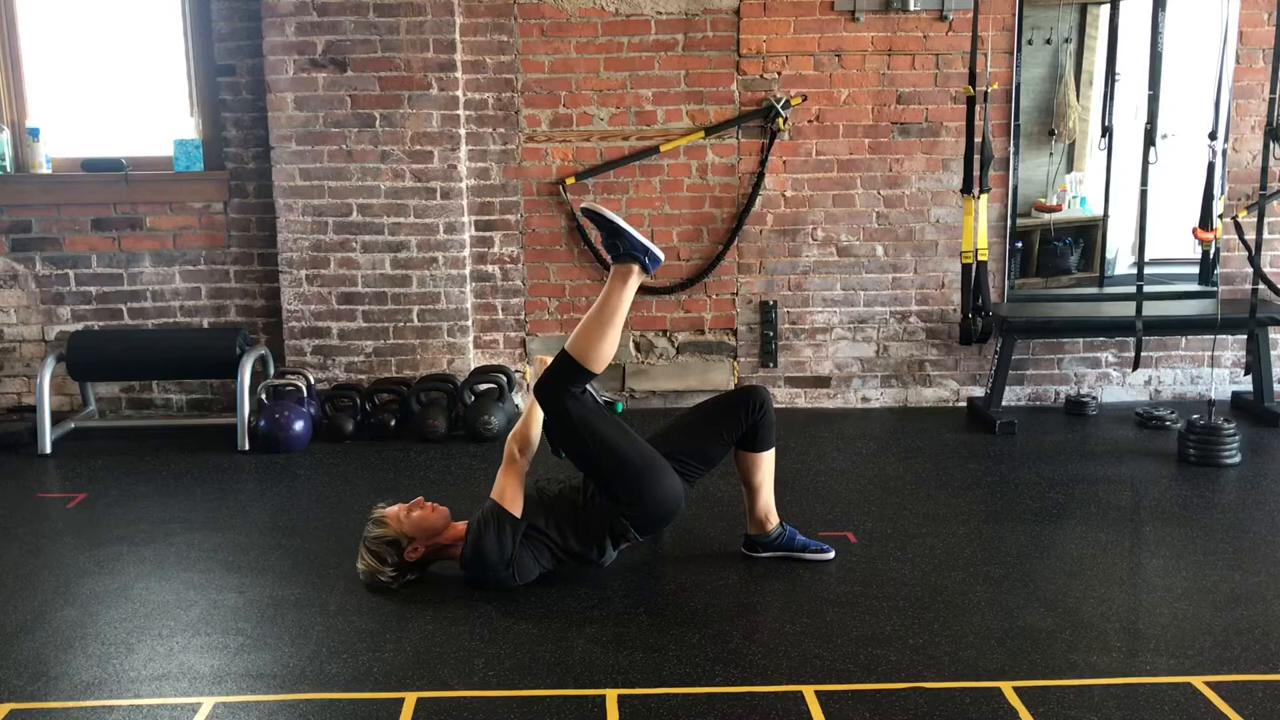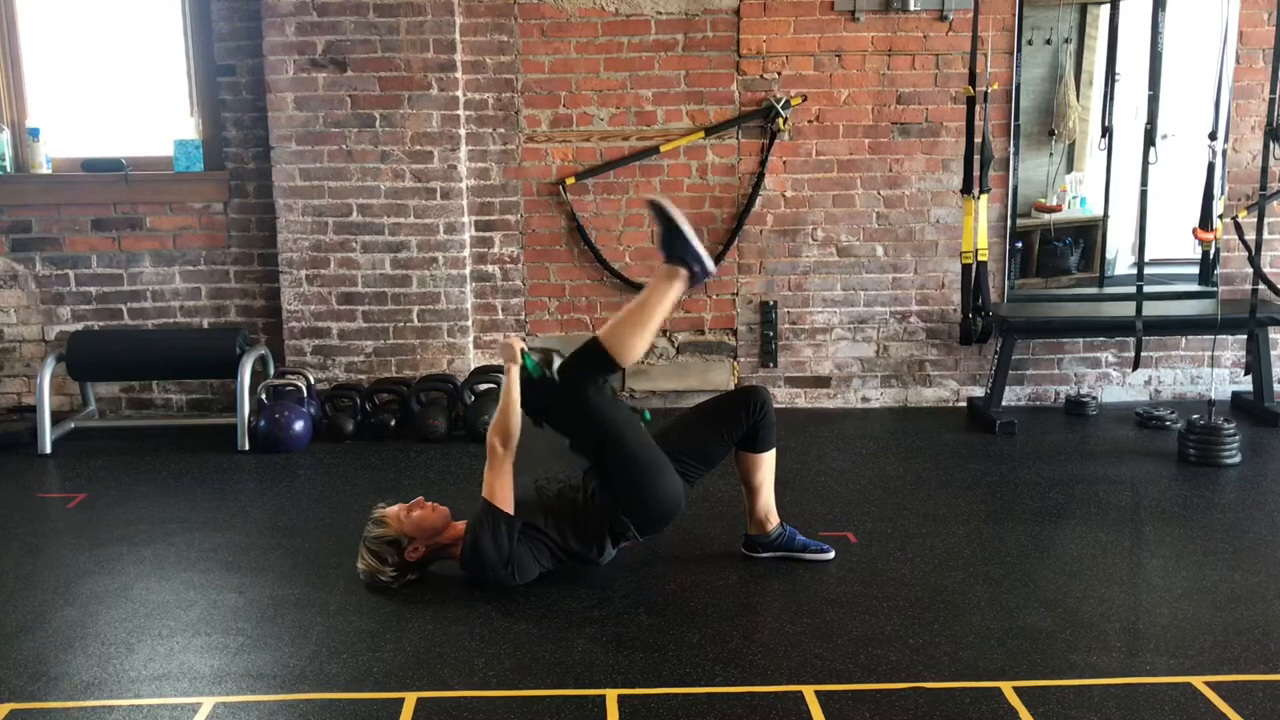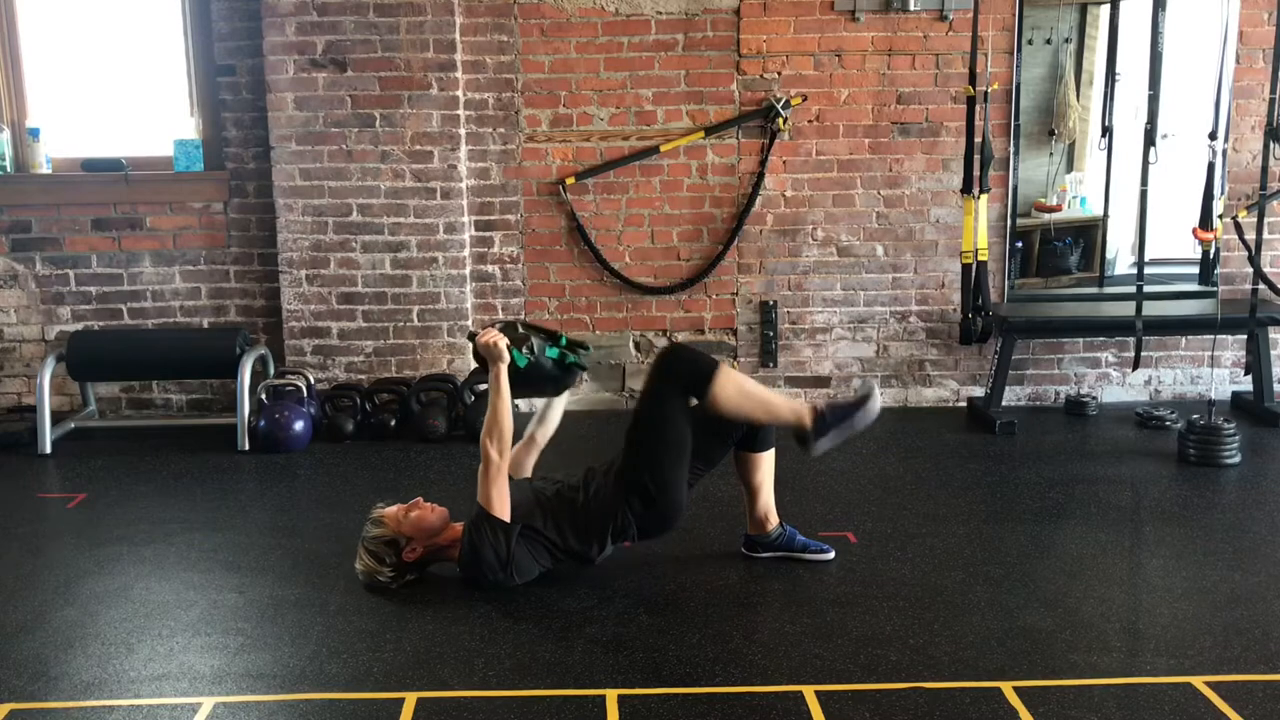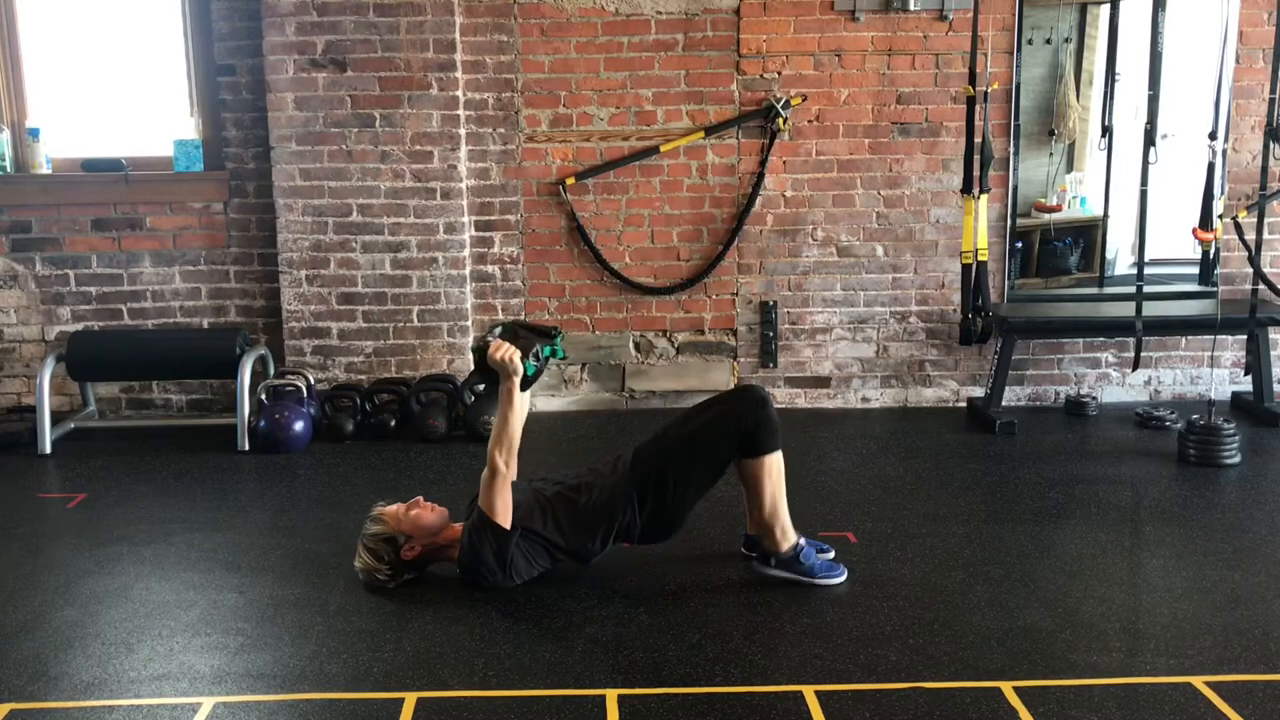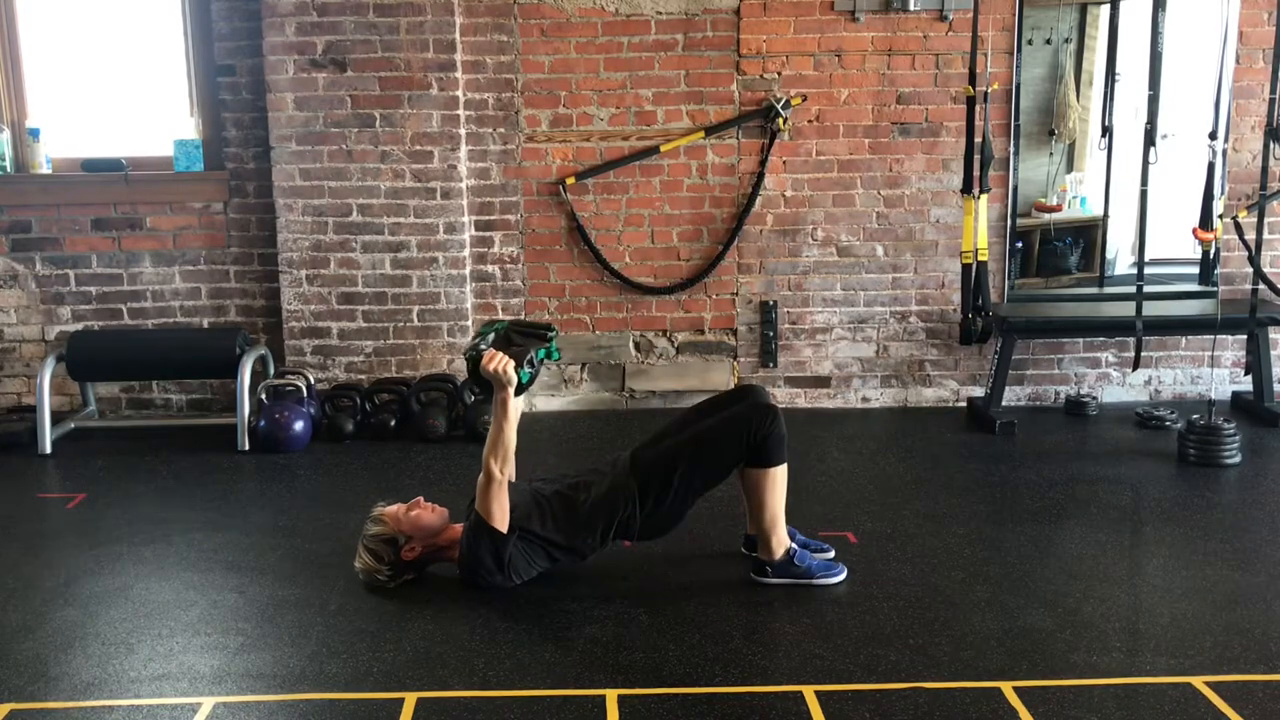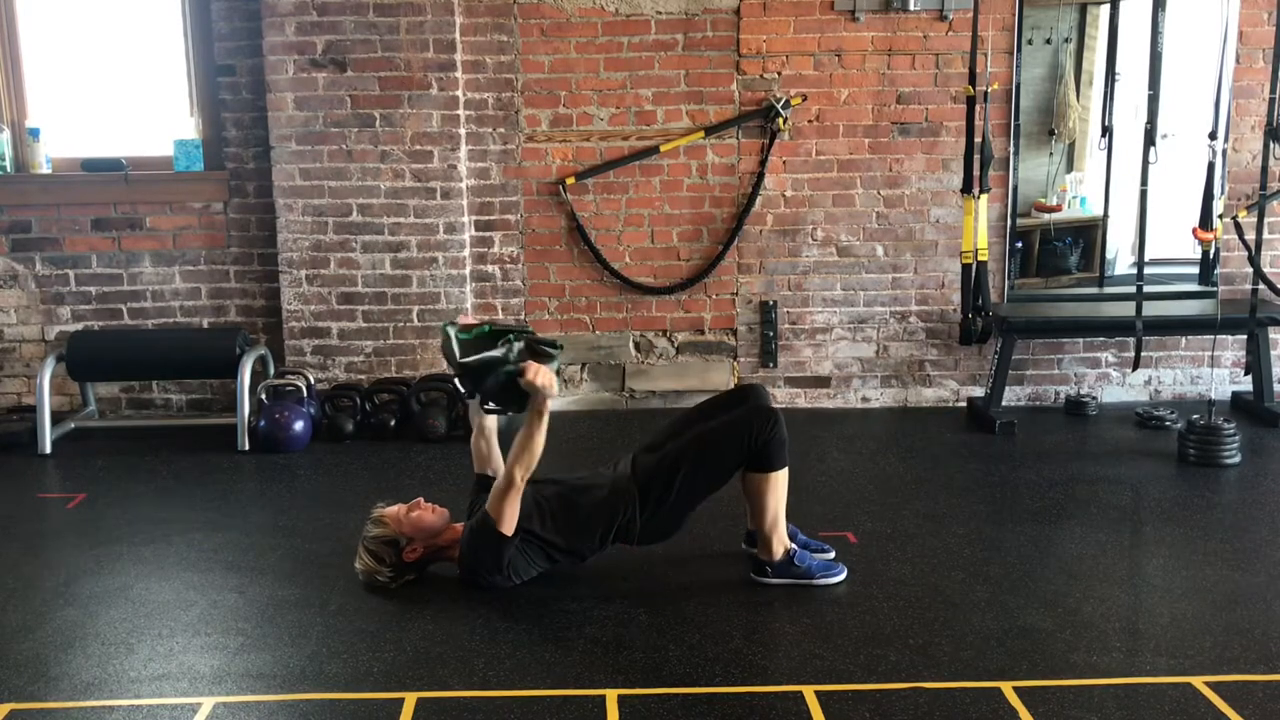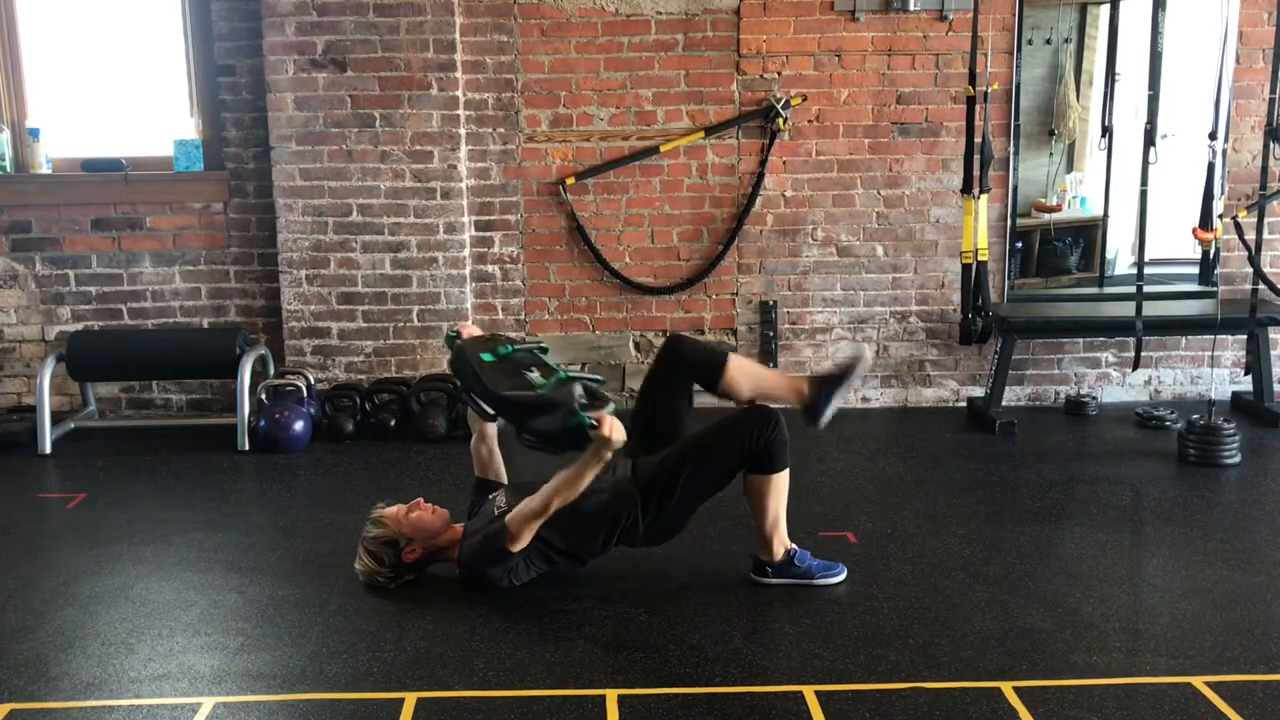
dt=0.4s
person 1, frame 1
left shoulder: (483, 533)
right shoulder: (484, 555)
right elbow: (518, 454)
right wrist: (543, 384)
left hip: (647, 489)
right hip: (645, 498)
left knee: (751, 403)
right knee: (557, 389)
left ankle: (766, 532)
right ankle: (629, 269)
person 1, frame 2
left shoulder: (482, 537)
right shoulder: (484, 555)
right elbow: (500, 451)
right wrist: (513, 370)
left hip: (644, 489)
right hip: (642, 501)
left knee: (751, 403)
right knee: (577, 375)
left ankle: (766, 532)
right ankle: (677, 273)
person 1, frame 3
left shoulder: (479, 531)
right shoulder: (483, 558)
left elbow: (529, 446)
right elbow: (493, 459)
right wrist: (498, 368)
left hip: (618, 486)
right hip: (641, 502)
left knee: (748, 404)
right knee: (677, 363)
left ankle: (766, 532)
right ankle: (811, 420)
person 1, frame 4
left shoulder: (477, 524)
right shoulder: (482, 558)
left elbow: (503, 463)
right elbow: (499, 465)
left wrist: (519, 378)
right wrist: (509, 382)
left hip: (628, 478)
right hip: (645, 503)
left knee: (747, 399)
right knee: (754, 412)
left ankle: (763, 532)
right ankle: (782, 550)
person 1, frame 5
left shoulder: (476, 523)
right shoulder: (480, 560)
left elbow: (499, 464)
right elbow: (494, 473)
left wrist: (508, 385)
right wrist: (504, 391)
left hip: (630, 473)
right hip: (643, 498)
left knee: (751, 399)
right knee: (763, 422)
left ankle: (764, 531)
right ankle: (776, 556)
person 1, frame 6
left shoulder: (478, 515)
right shoulder: (479, 557)
left elbow: (485, 439)
right elbow: (514, 478)
right wrist: (537, 403)
left hip: (631, 476)
right hip: (643, 506)
left knee: (749, 399)
right knee: (763, 425)
left ankle: (765, 527)
right ankle: (774, 557)
person 1, frame 7
left shoulder: (480, 516)
right shoulder: (481, 559)
left elbow: (483, 438)
right elbow: (542, 508)
right wrist: (599, 453)
left hip: (634, 483)
right hip: (648, 506)
left knee: (680, 354)
right knee: (762, 426)
left ankle: (809, 395)
right ankle: (775, 558)
